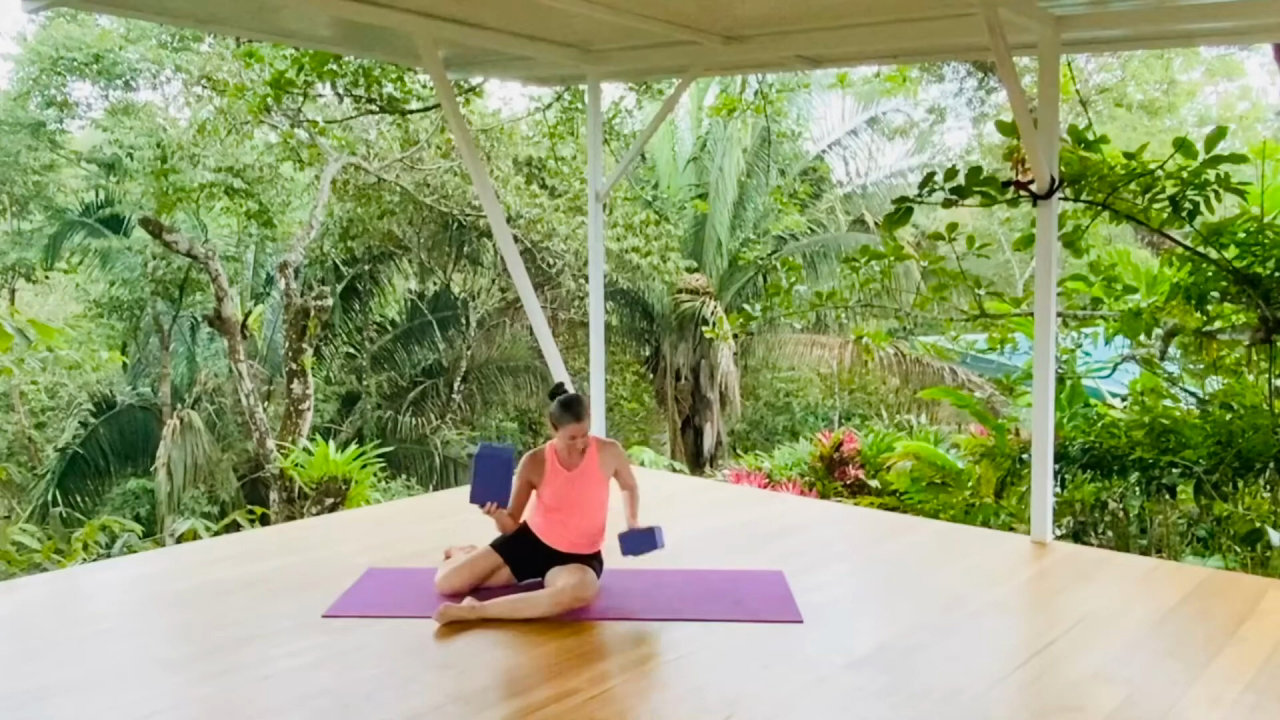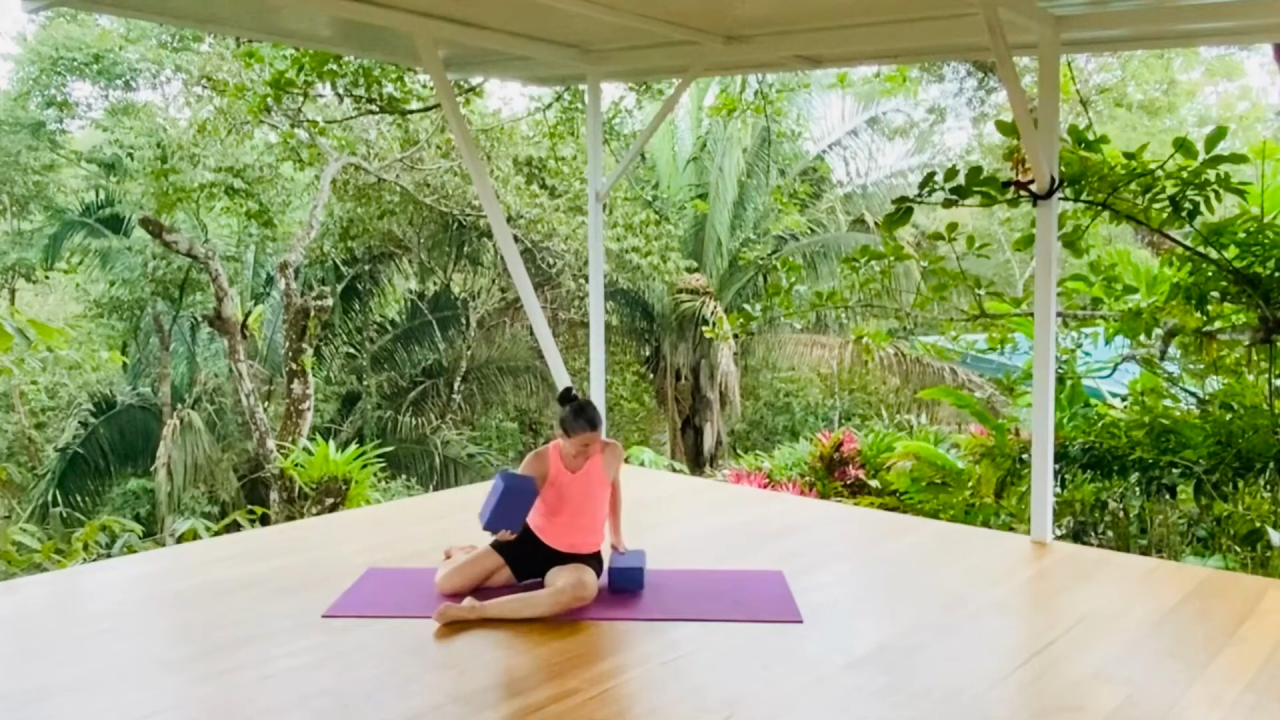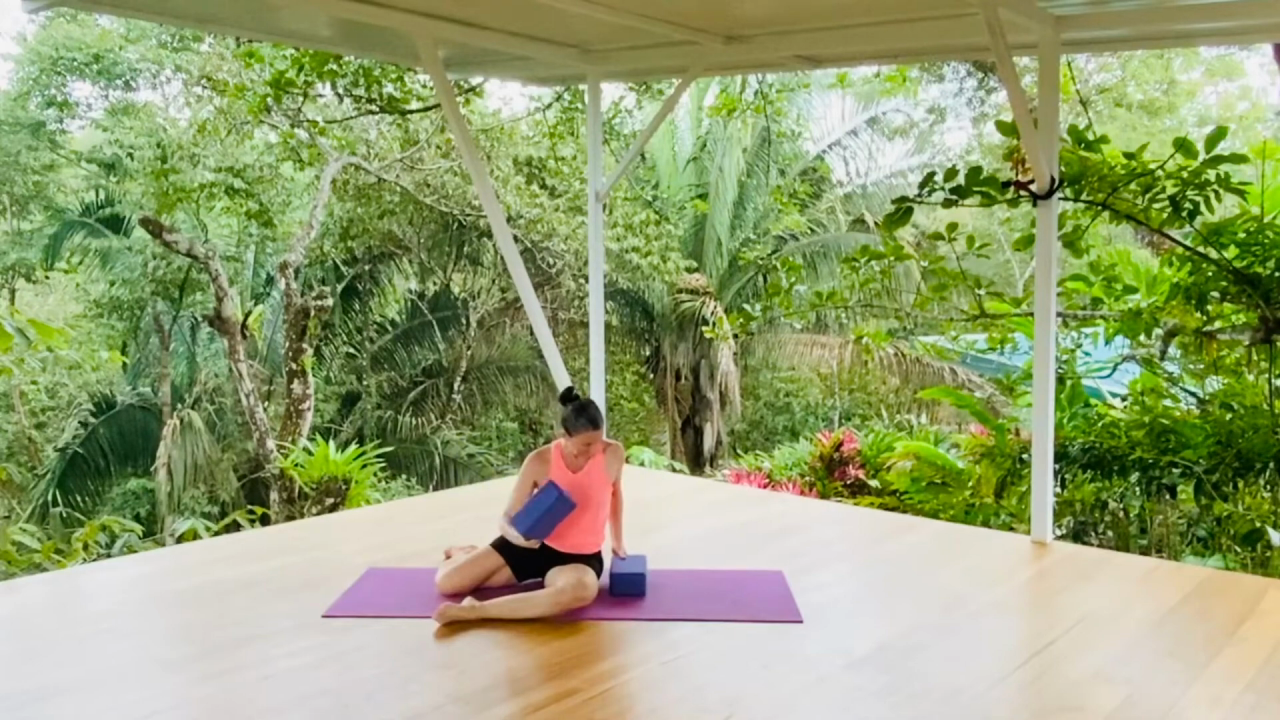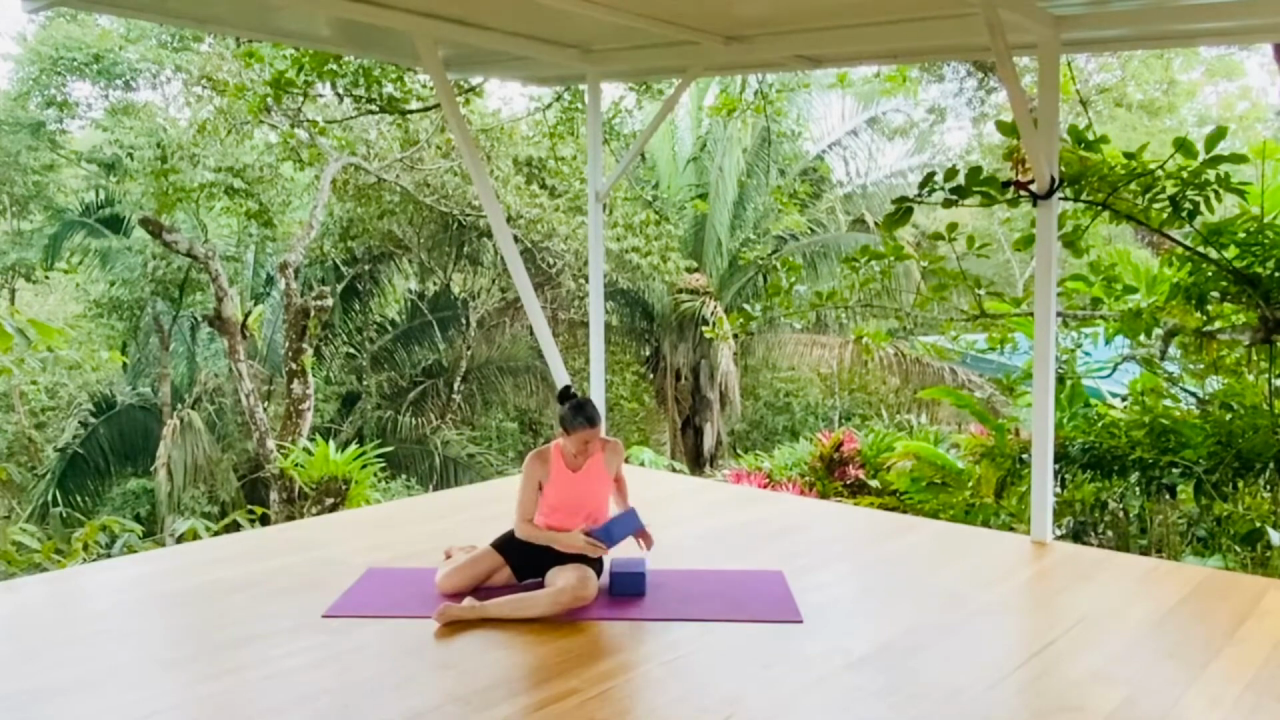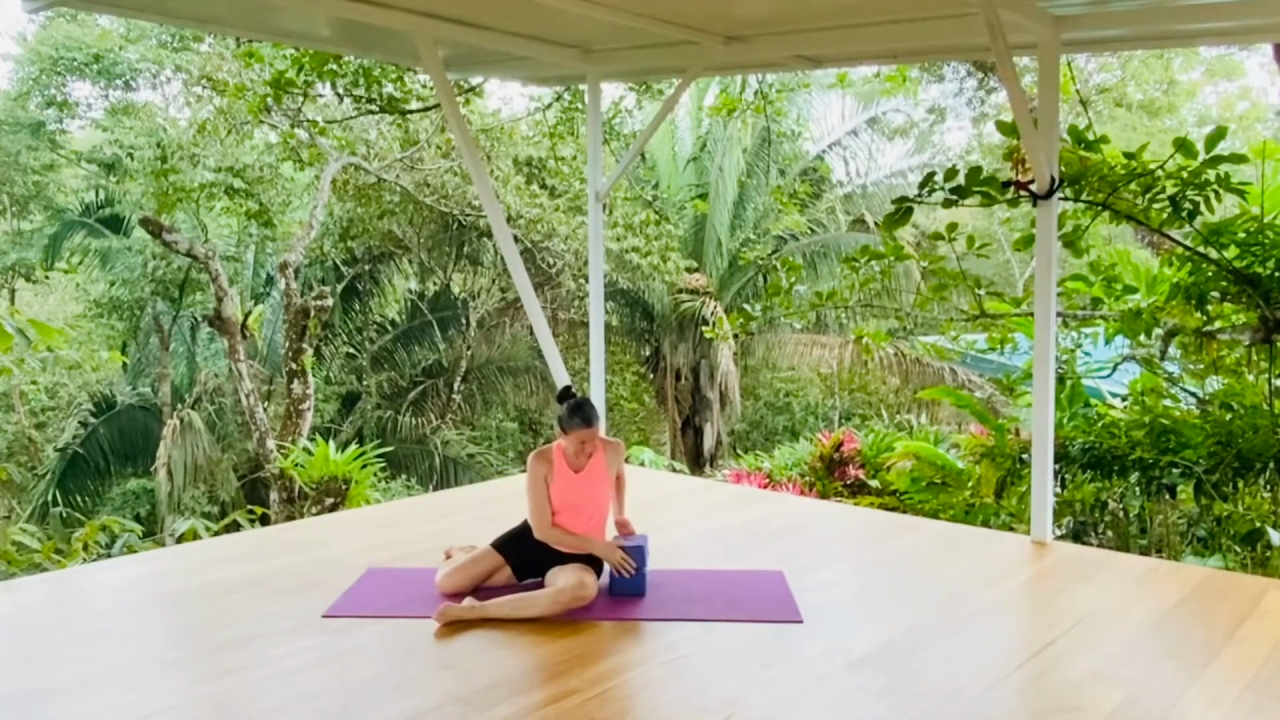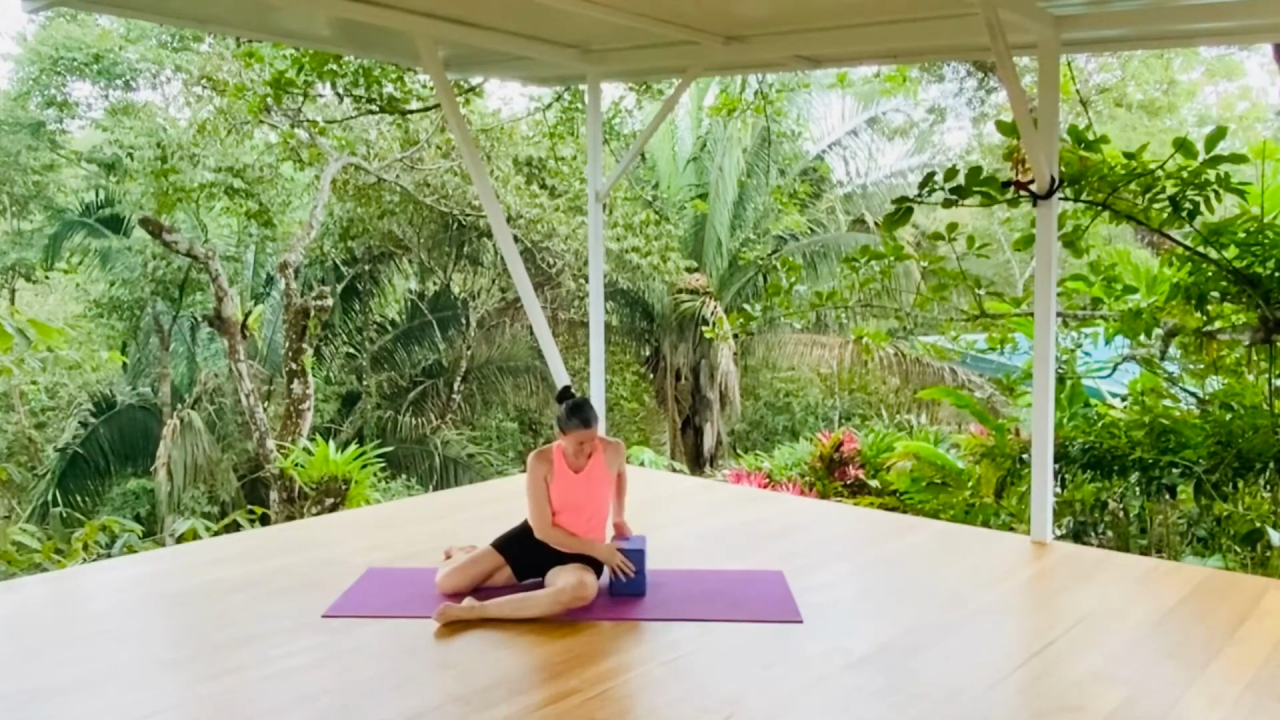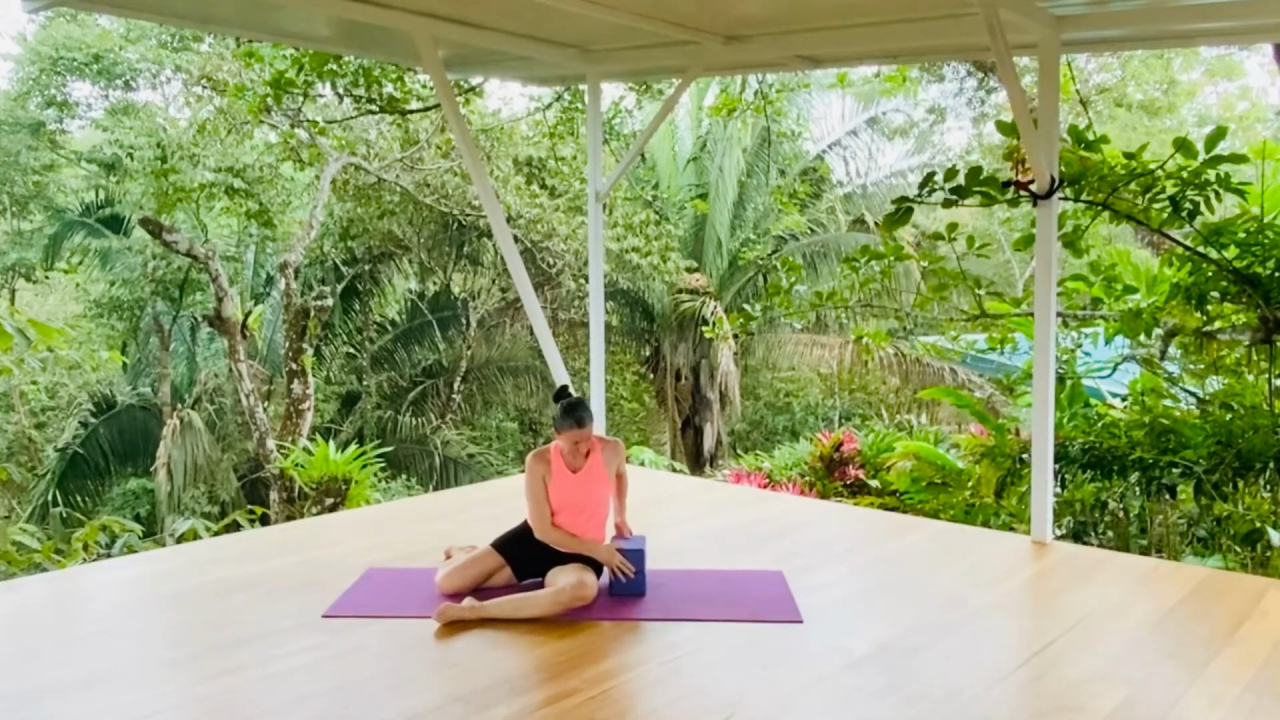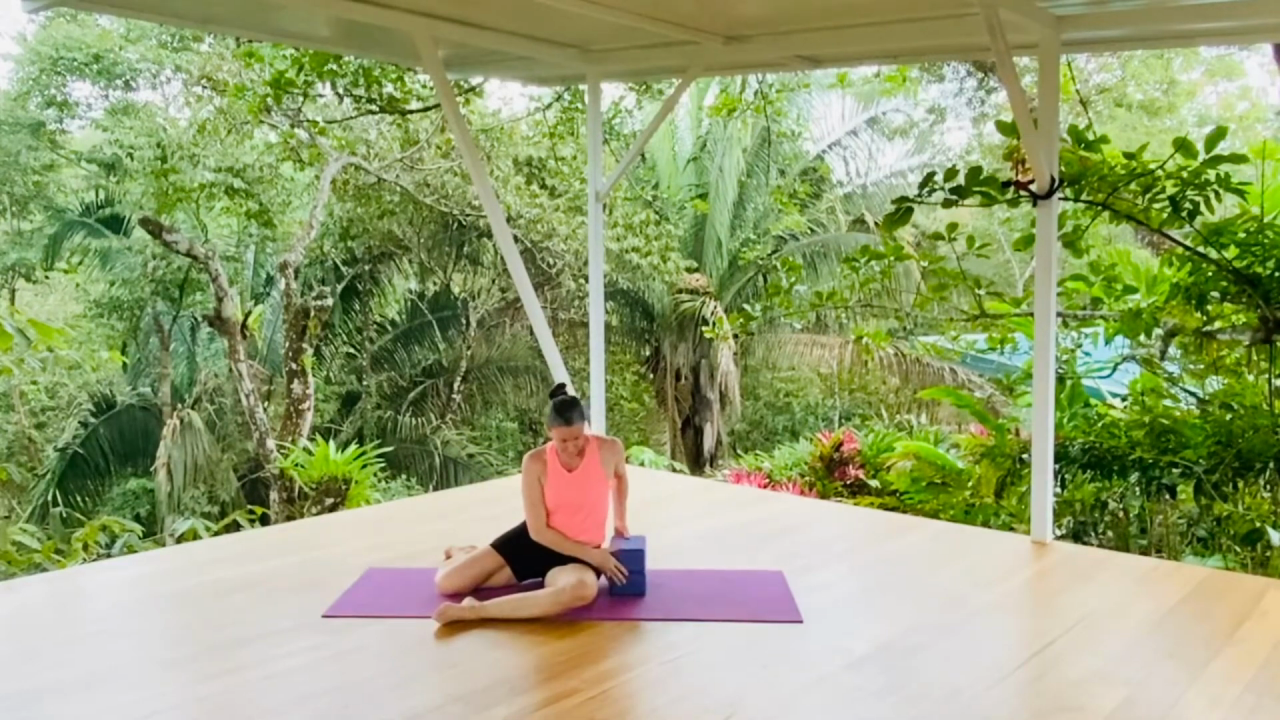
dt=0.4s
person 1, frame 1
left shoulder: (609, 452)
right shoulder: (534, 462)
left elbow: (631, 487)
right elbow: (510, 526)
left wrist: (632, 520)
right wrist: (498, 516)
left hip: (579, 556)
right hip: (531, 540)
left knee: (579, 591)
right knee: (446, 583)
left ankle: (476, 610)
right ankle: (469, 554)
person 1, frame 2
left shoulder: (612, 453)
right shoulder: (538, 462)
left wrist: (616, 534)
right wrist: (502, 529)
left hip: (579, 556)
right hip: (532, 540)
left knee: (580, 590)
right knee: (446, 582)
left ankle: (475, 610)
right ankle: (468, 554)
person 1, frame 3
left shoulder: (613, 454)
right shoulder: (539, 462)
right elbow: (508, 517)
left wrist: (618, 541)
right wrist: (515, 535)
left hip: (580, 557)
right hip: (534, 543)
left knee: (581, 590)
right knee: (446, 583)
left ankle: (476, 610)
right ankle: (469, 554)
person 1, frame 4
left shoulder: (612, 451)
right shoulder: (539, 461)
right elbow: (521, 526)
right wrist: (567, 540)
left hip: (582, 555)
right hip: (536, 542)
left knee: (582, 590)
right knee: (447, 582)
left ankle: (476, 609)
right ankle: (469, 554)
person 1, frame 5
left shoulder: (613, 450)
right shoulder: (541, 461)
right elbow: (542, 530)
left wrist: (619, 516)
right wrist: (599, 547)
left hip: (580, 556)
right hip: (534, 541)
left knee: (581, 590)
right knee: (447, 582)
left ankle: (476, 609)
right ankle: (467, 554)
person 1, frame 6
left shoulder: (614, 451)
right shoulder: (541, 461)
right elbow: (543, 529)
left wrist: (619, 518)
right wrist: (598, 549)
left hip: (579, 556)
right hip: (533, 540)
left knee: (581, 590)
right knee: (447, 581)
left ankle: (476, 610)
right ankle: (468, 554)
person 1, frame 7
left shoulder: (612, 450)
right shoulder: (539, 462)
right elbow: (542, 530)
left wrist: (621, 517)
right wrist: (598, 550)
left hip: (579, 555)
right hip: (533, 540)
left knee: (582, 589)
right knee: (447, 582)
left ankle: (476, 610)
right ankle: (468, 554)
person 1, frame 8
left shoulder: (609, 449)
right shoulder: (535, 462)
left elbow: (620, 476)
right elbow: (538, 530)
left wrist: (620, 520)
right wrist: (592, 554)
left hip: (579, 556)
right hip: (533, 541)
left knee: (582, 589)
right knee: (447, 582)
left ankle: (476, 610)
right ankle: (467, 554)
